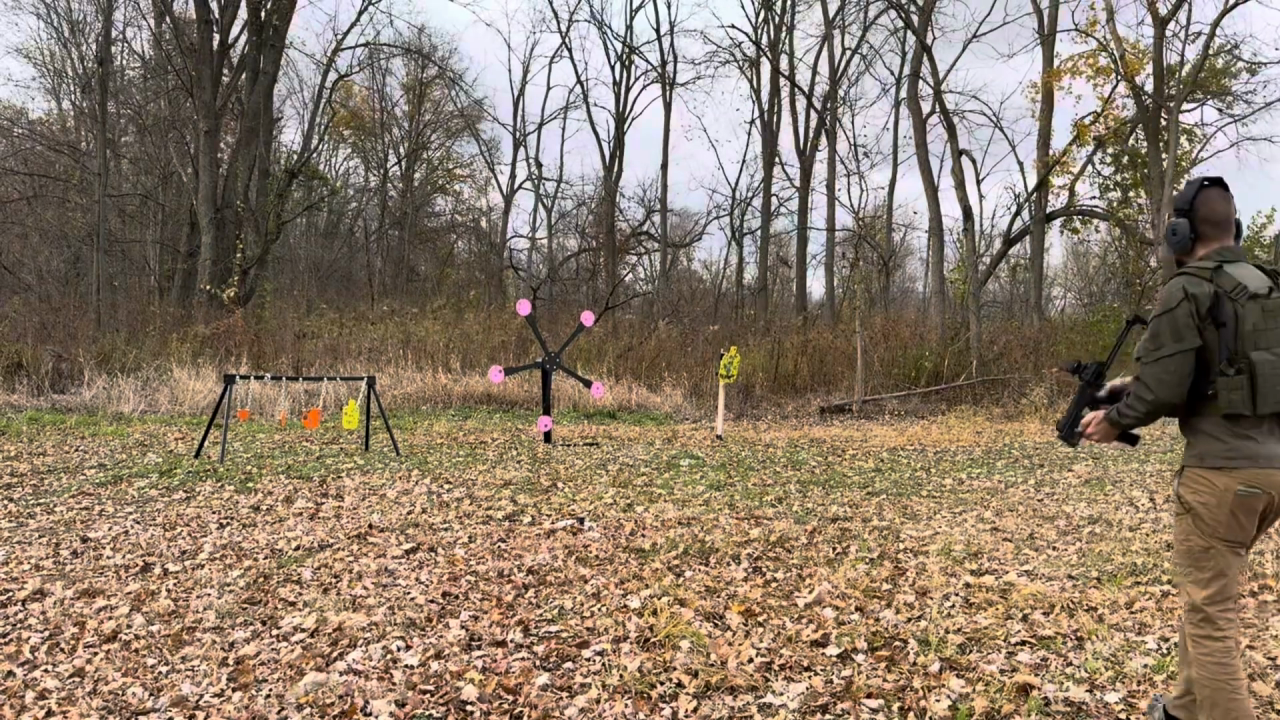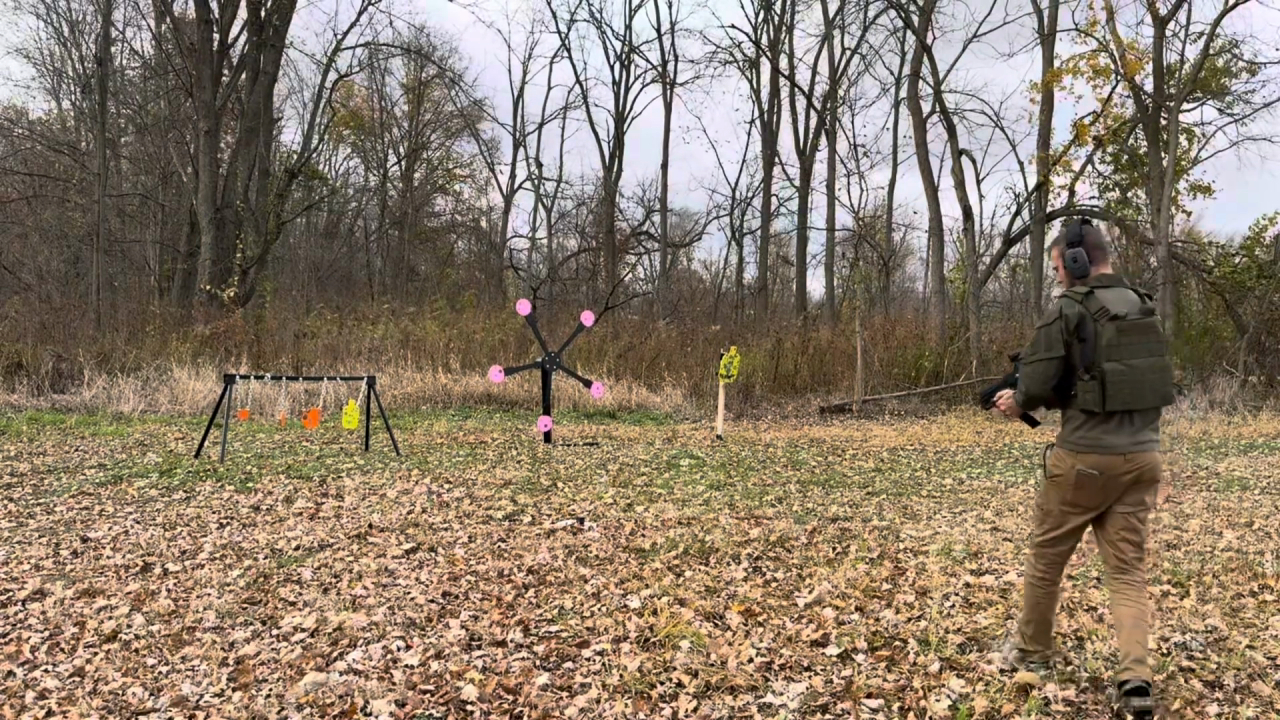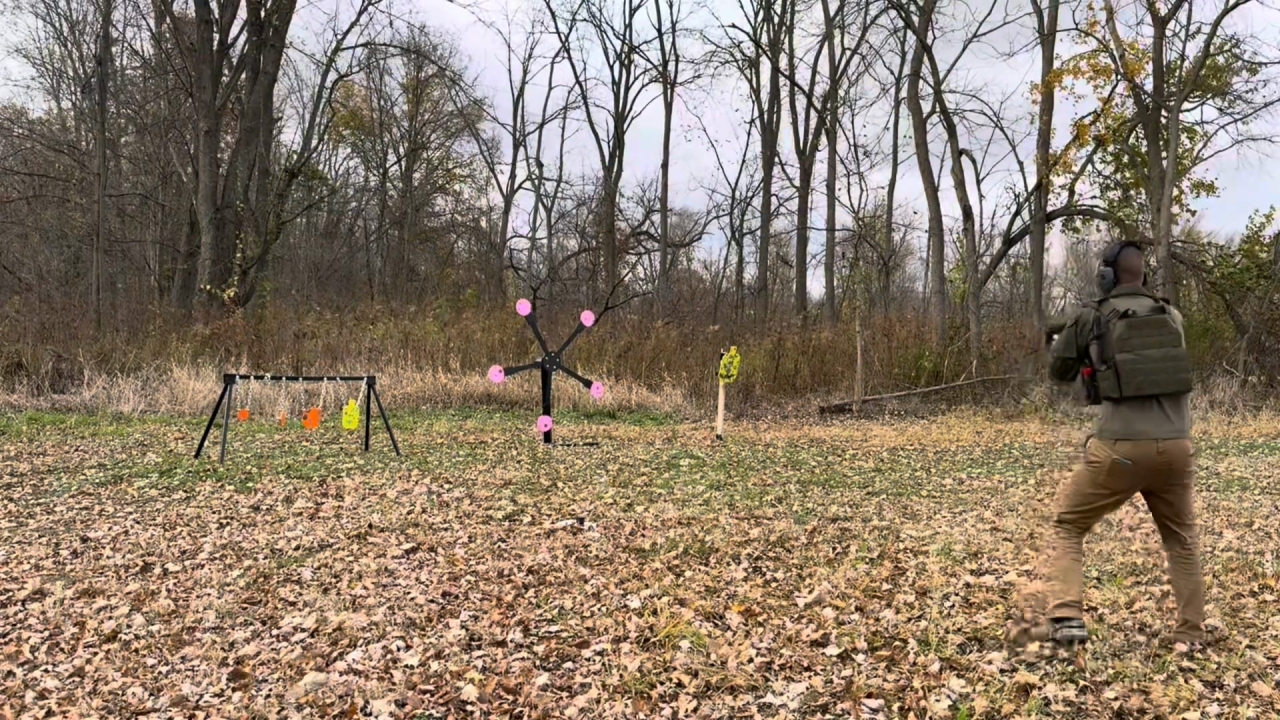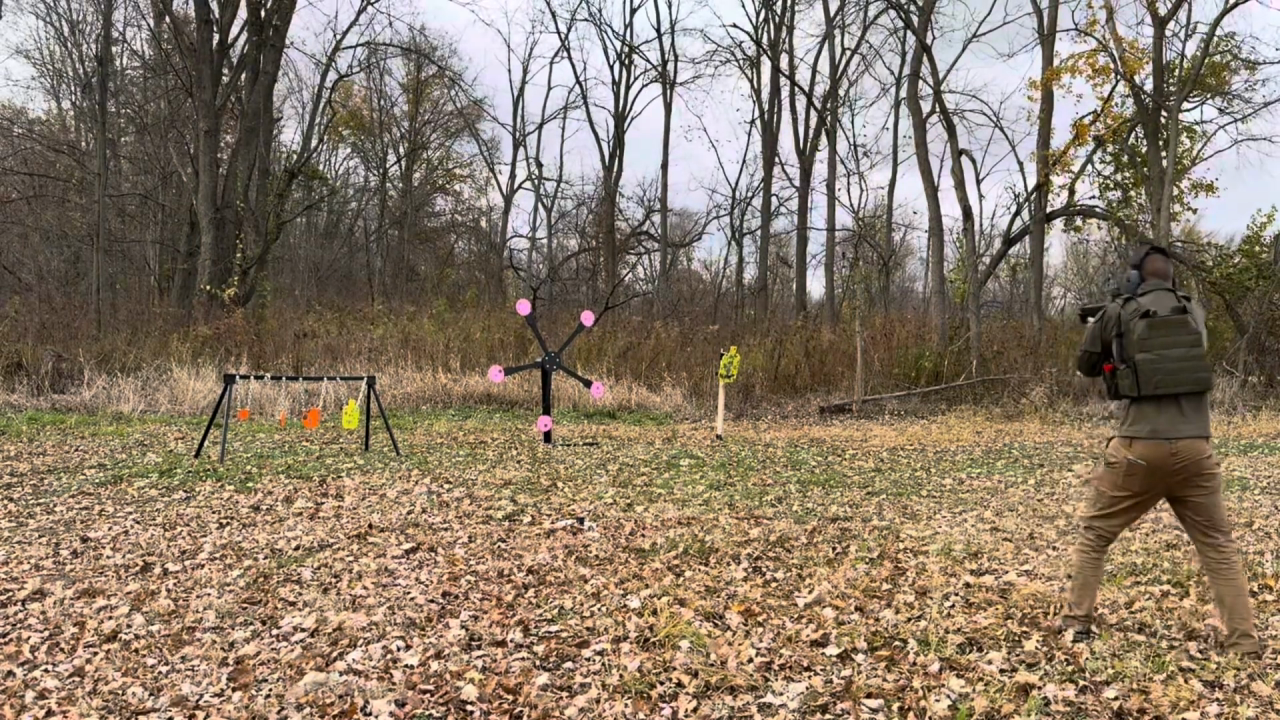
dt=0.7s
person 1, frame 1
left shoulder: (1185, 292)
left elbow: (1162, 389)
left wrist: (1112, 418)
right wrist: (1135, 385)
left hip: (1221, 474)
left knee: (1209, 617)
right knee: (1215, 593)
person 1, frame 2
left shoulder: (1067, 310)
right shoulder: (1146, 310)
left elbow: (1037, 383)
left wrist: (1018, 402)
right wrist: (1067, 390)
left hip: (1084, 459)
right hip: (1143, 459)
left knee: (1046, 555)
right knee: (1129, 570)
left ankle: (1030, 649)
right ankle: (1134, 679)
person 1, frame 3
left shoulder: (1090, 318)
right shoulder: (1171, 316)
left elbow: (1060, 371)
left wrist: (1061, 343)
left hip: (1119, 447)
right hip: (1174, 446)
left knee: (1067, 525)
right knee: (1181, 539)
left ankle: (1066, 617)
right ankle: (1190, 633)
person 1, frame 4
left shoulder: (1116, 314)
right shoulder: (1195, 312)
left elbow: (1086, 365)
left wrist: (1096, 329)
left hip: (1139, 448)
right hip: (1194, 448)
left knee: (1094, 533)
right knee: (1218, 545)
left ankle: (1076, 621)
right ankle: (1244, 641)
